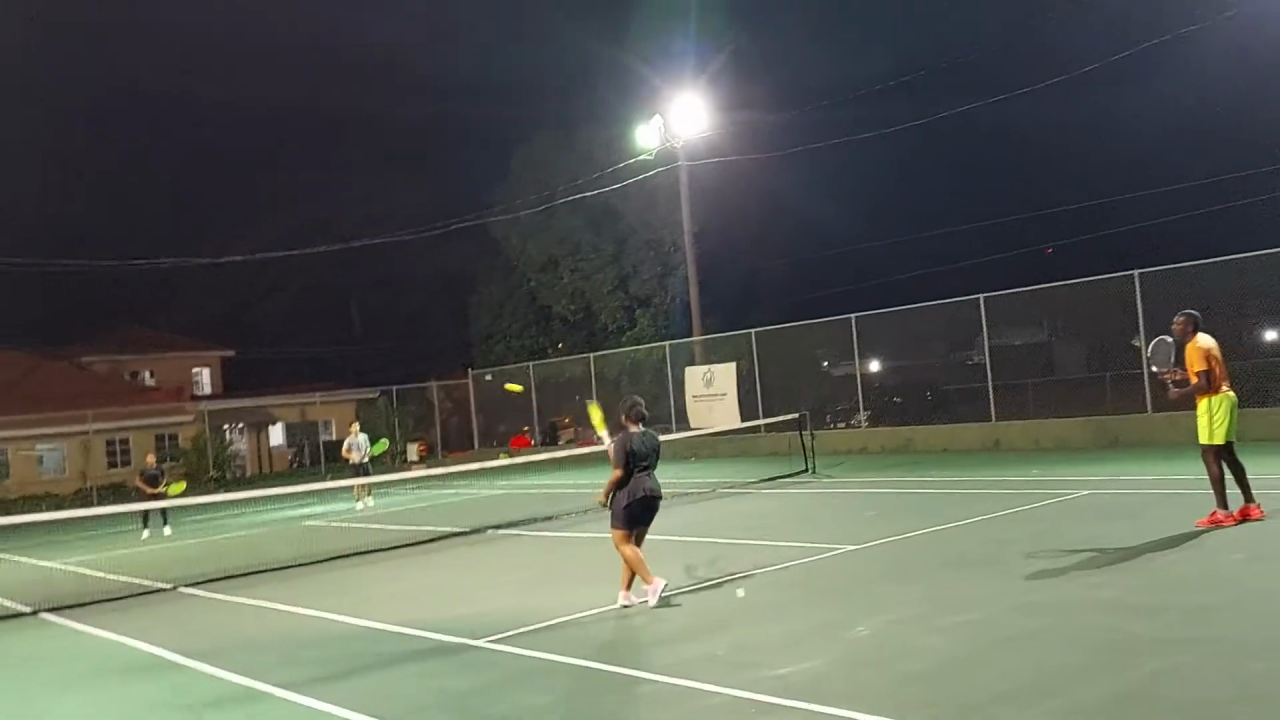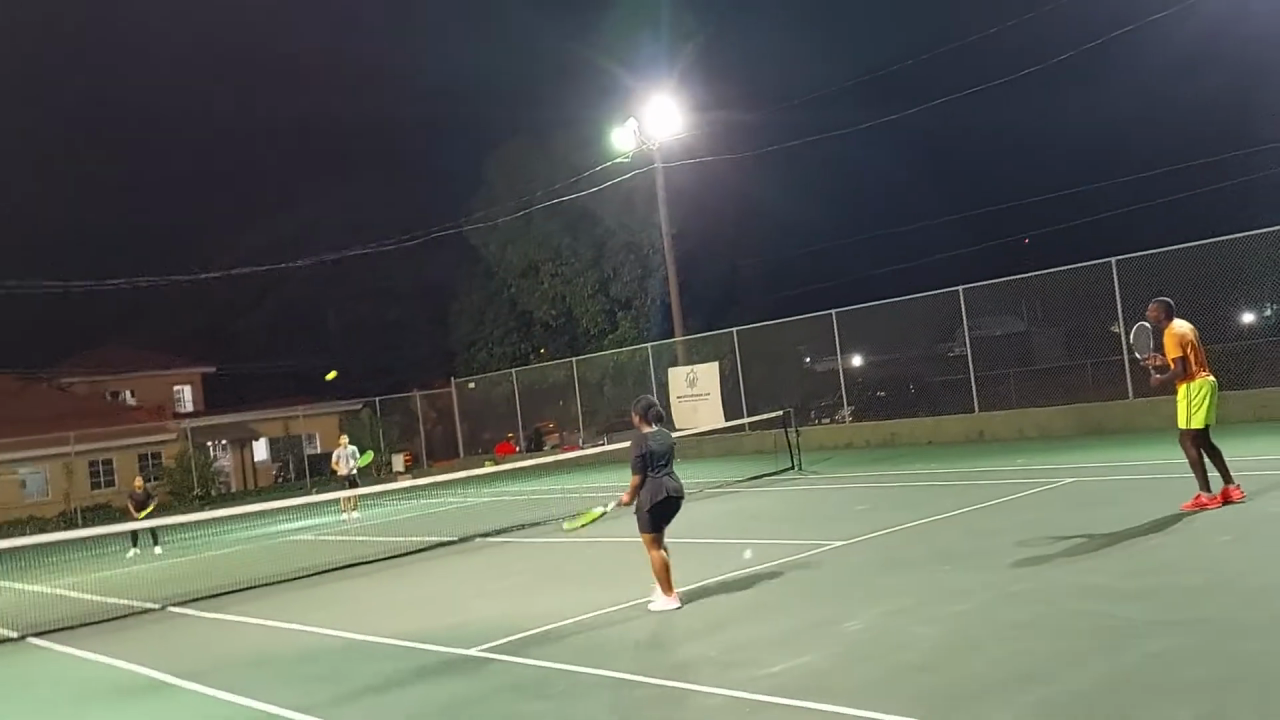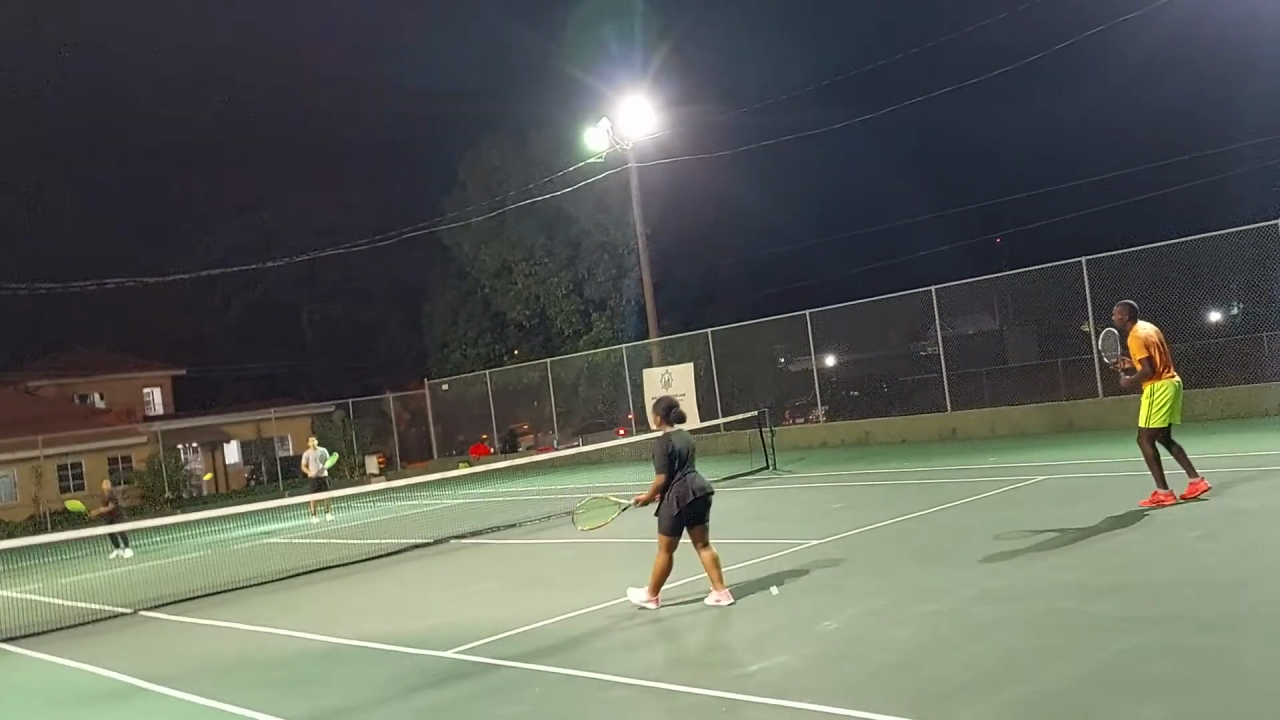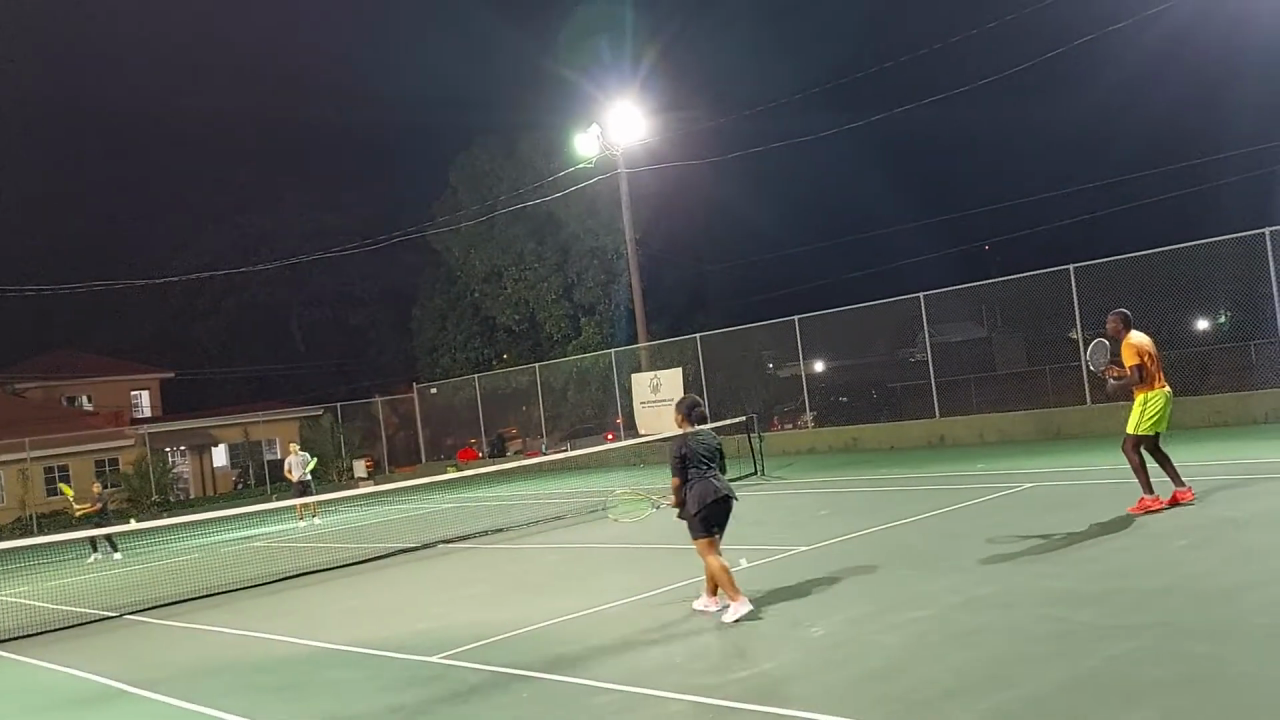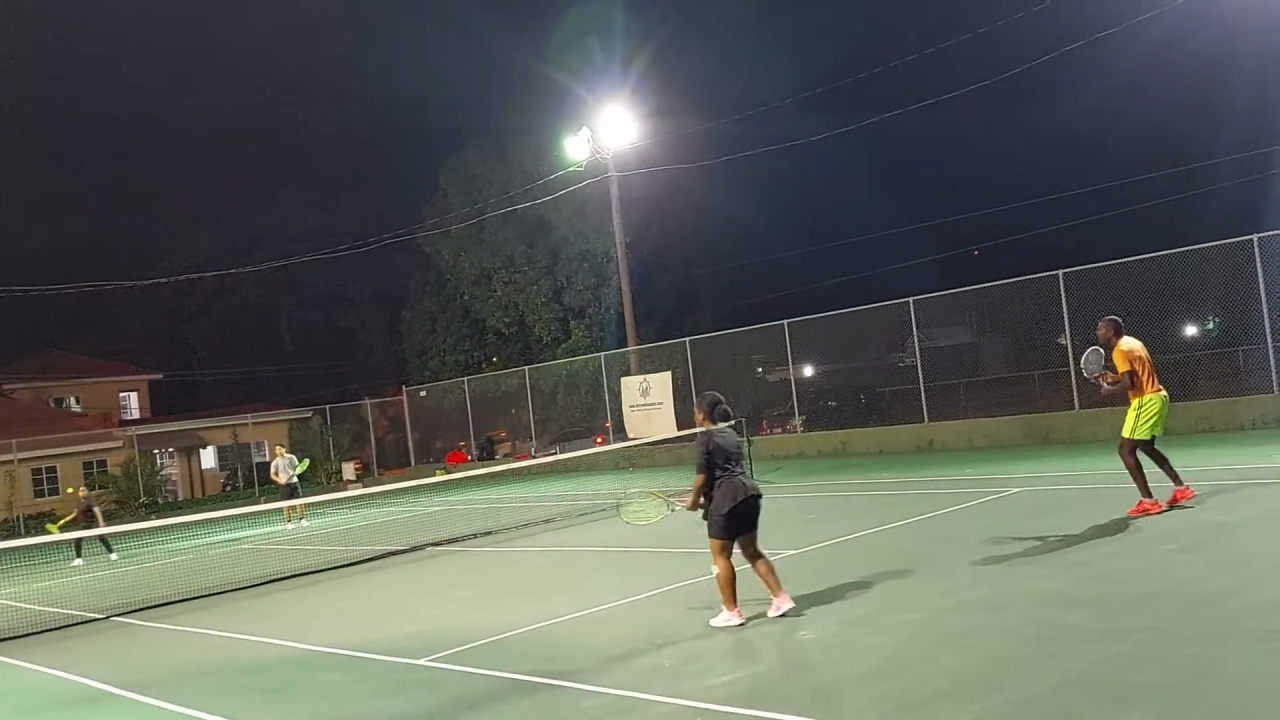
dt=0.4s
person 1, frame 1
left shoulder: (624, 440)
right shoulder: (653, 438)
left elbow: (618, 474)
left wrist: (605, 494)
left hip: (629, 495)
right hip: (651, 493)
left knee: (623, 543)
right knee: (634, 543)
left ankle: (653, 582)
right ankle: (625, 592)
person 1, frame 2
left shoulder: (640, 442)
right shoulder: (666, 436)
left elbow: (638, 478)
left wrist: (629, 497)
right wrist: (636, 493)
left hip: (653, 496)
right hip: (673, 491)
left knee: (654, 547)
right knee: (655, 542)
left ankle: (669, 596)
right ankle: (664, 588)
person 1, frame 3
left shoulder: (663, 442)
right shoulder: (686, 436)
left elbow: (662, 479)
left wrist: (648, 497)
right wrist: (657, 494)
left hip: (679, 498)
right hip: (700, 492)
left knee: (665, 550)
right knee: (703, 545)
left ankle: (650, 595)
right ankle: (721, 592)
person 1, frame 4
left shoulder: (680, 443)
right shoulder: (712, 437)
left elbow: (677, 480)
left wrist: (677, 500)
left hip: (701, 499)
right hip: (723, 494)
left knee: (709, 554)
right knee: (712, 550)
left ankle: (738, 600)
right ankle: (709, 598)
person 1, frame 5
left shoulder: (706, 439)
right shoulder: (730, 434)
left elbow: (702, 478)
left wrist: (694, 501)
right wrist: (706, 499)
left hip: (726, 500)
right hip: (748, 494)
left knee: (720, 556)
right knee: (752, 551)
left ankle: (731, 611)
right ankle: (781, 598)
person 2, frame 1
left shoulder: (1195, 347)
right shoulder: (1205, 340)
left elbow: (1205, 384)
left wrist: (1180, 392)
right wrist: (1185, 376)
left hip: (1213, 402)
right hip: (1224, 398)
left knee: (1210, 456)
right knee: (1228, 454)
left ankle: (1223, 513)
right ankle: (1250, 506)
person 2, frame 2
left shoulder: (1171, 334)
right shoulder: (1184, 326)
left elbow: (1181, 370)
left wrist: (1160, 380)
right wrist: (1165, 361)
left hip: (1193, 387)
right hip: (1205, 383)
left knee: (1188, 440)
right knee: (1202, 439)
left ankle: (1207, 496)
right ankle: (1231, 487)
person 2, frame 3
left shoulder: (1135, 336)
right shoulder: (1149, 328)
left elbow: (1148, 371)
left wrist: (1130, 381)
right wrist: (1132, 364)
left hip: (1158, 388)
right hip: (1171, 383)
left knee: (1145, 440)
right knee: (1164, 437)
left ankle: (1163, 492)
right ankle: (1196, 480)
person 2, frame 4
left shoulder: (1129, 344)
right shoulder: (1141, 337)
left elbow: (1138, 378)
left wrist: (1116, 386)
right wrist: (1121, 373)
left hip: (1150, 397)
right hip: (1161, 393)
left knee: (1130, 447)
right knee: (1151, 445)
left ankle: (1150, 498)
right ankle: (1182, 490)
person 2, frame 5
left shoulder: (1120, 351)
right shoulder: (1133, 342)
left elbow: (1130, 384)
left wrist: (1110, 390)
right wrist: (1114, 378)
left hip: (1145, 401)
right hip: (1157, 397)
left knee: (1126, 450)
right knee: (1147, 446)
left ankle: (1149, 502)
right ankle: (1181, 488)
